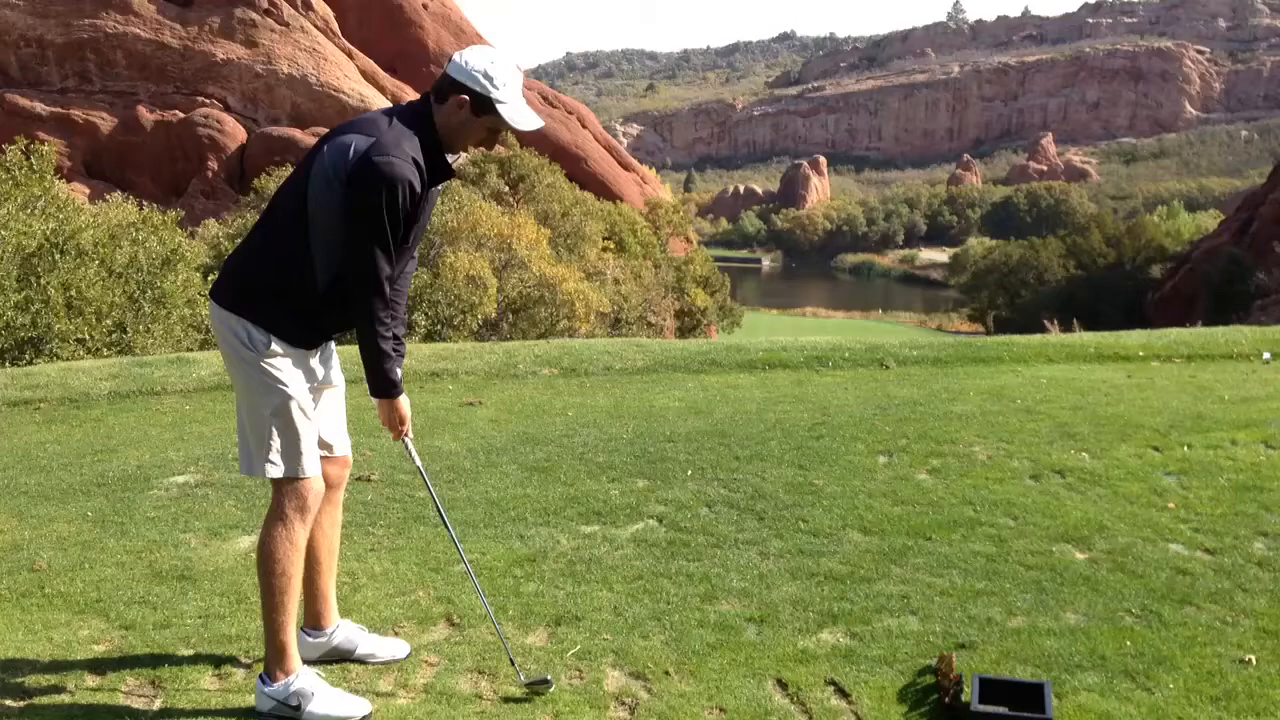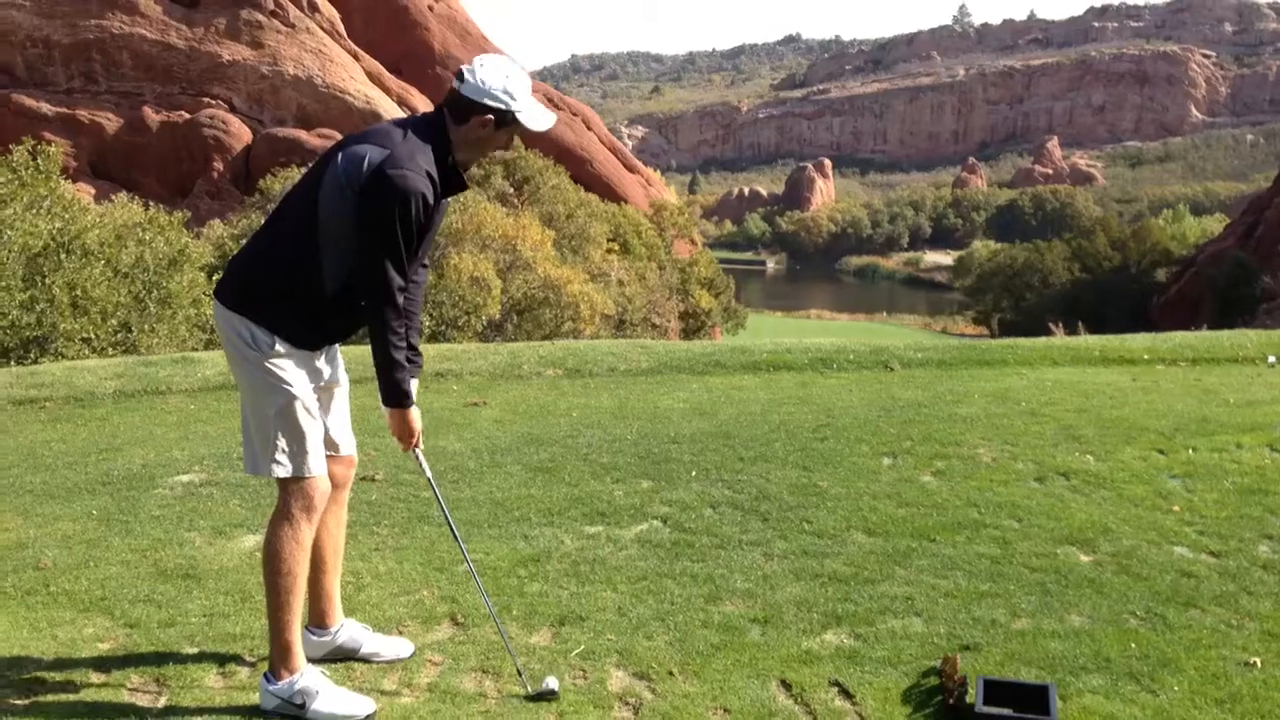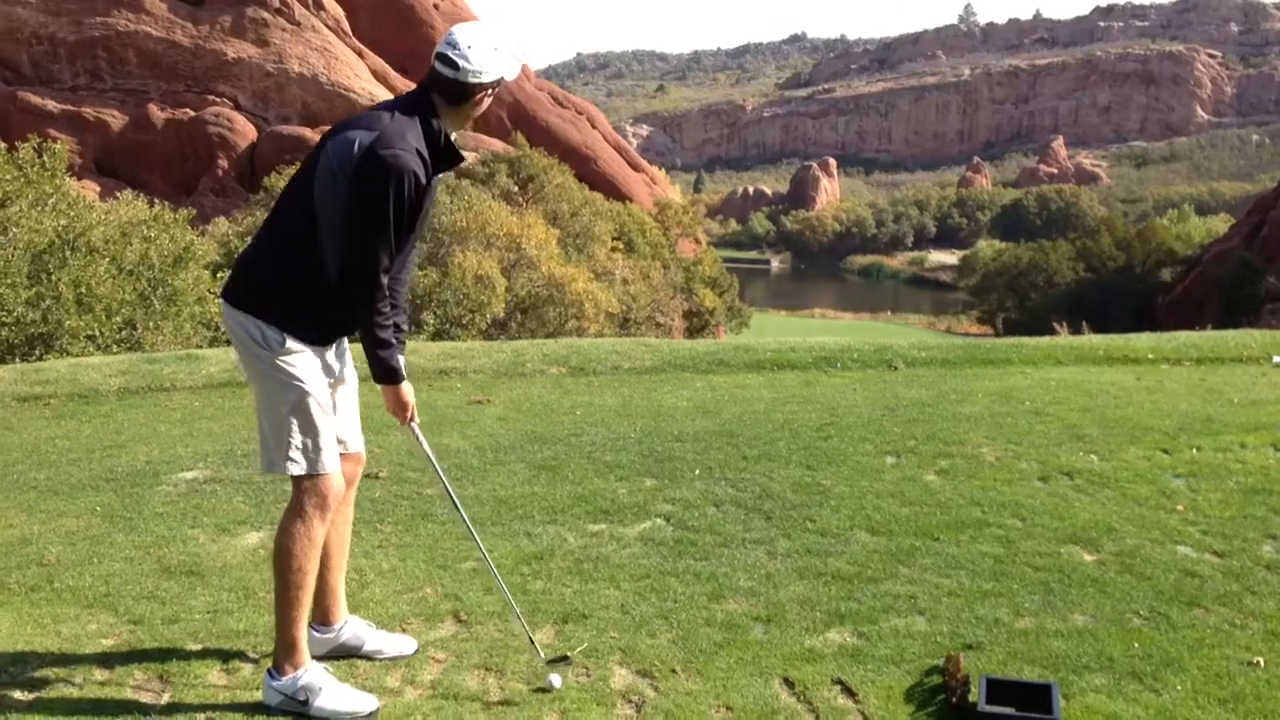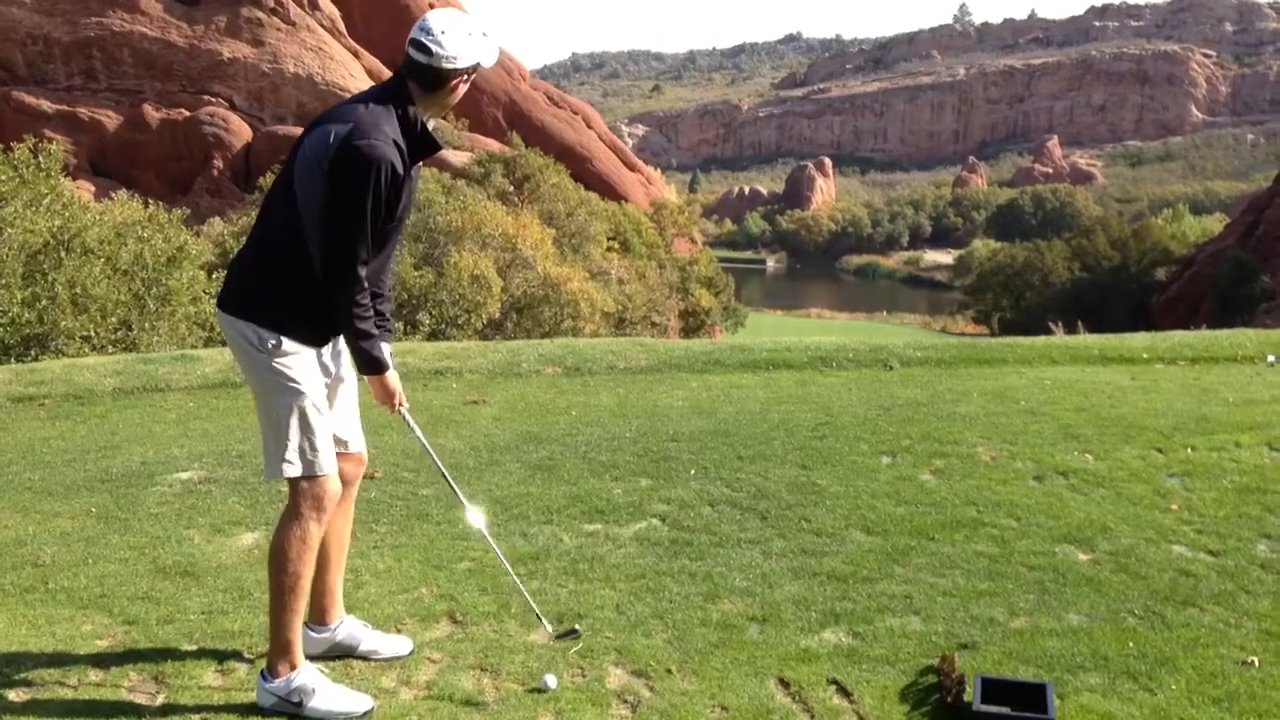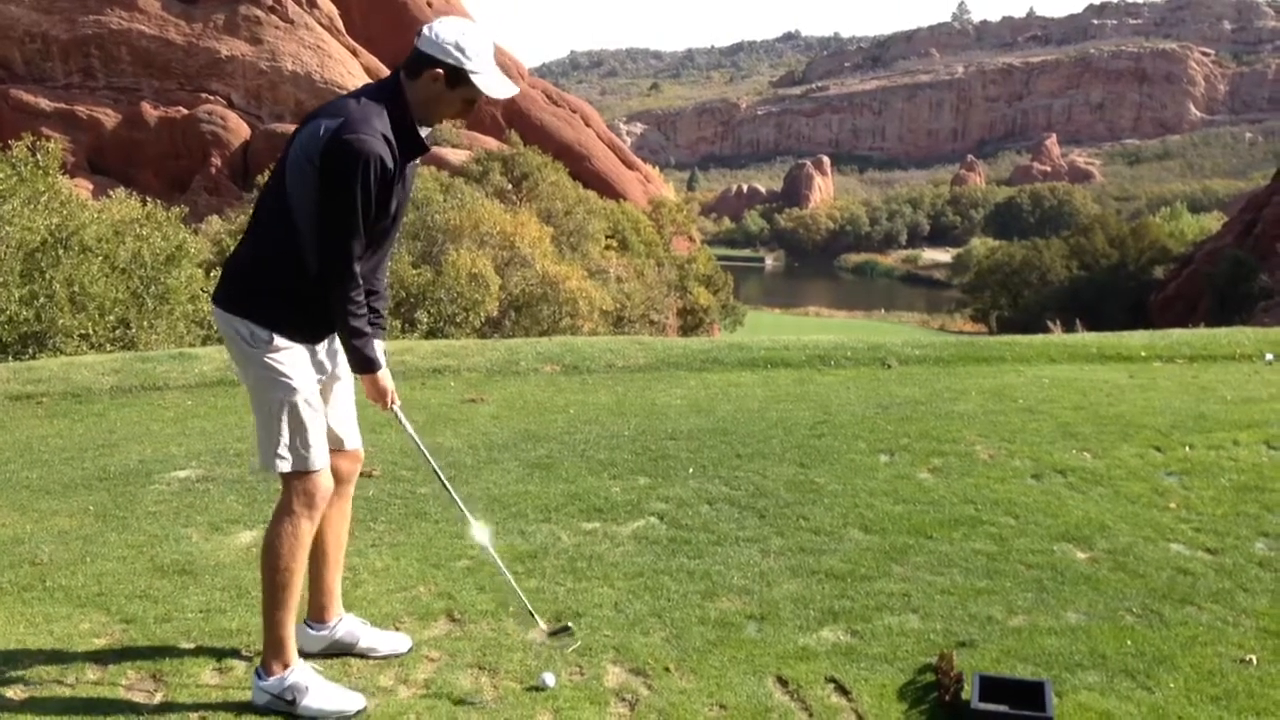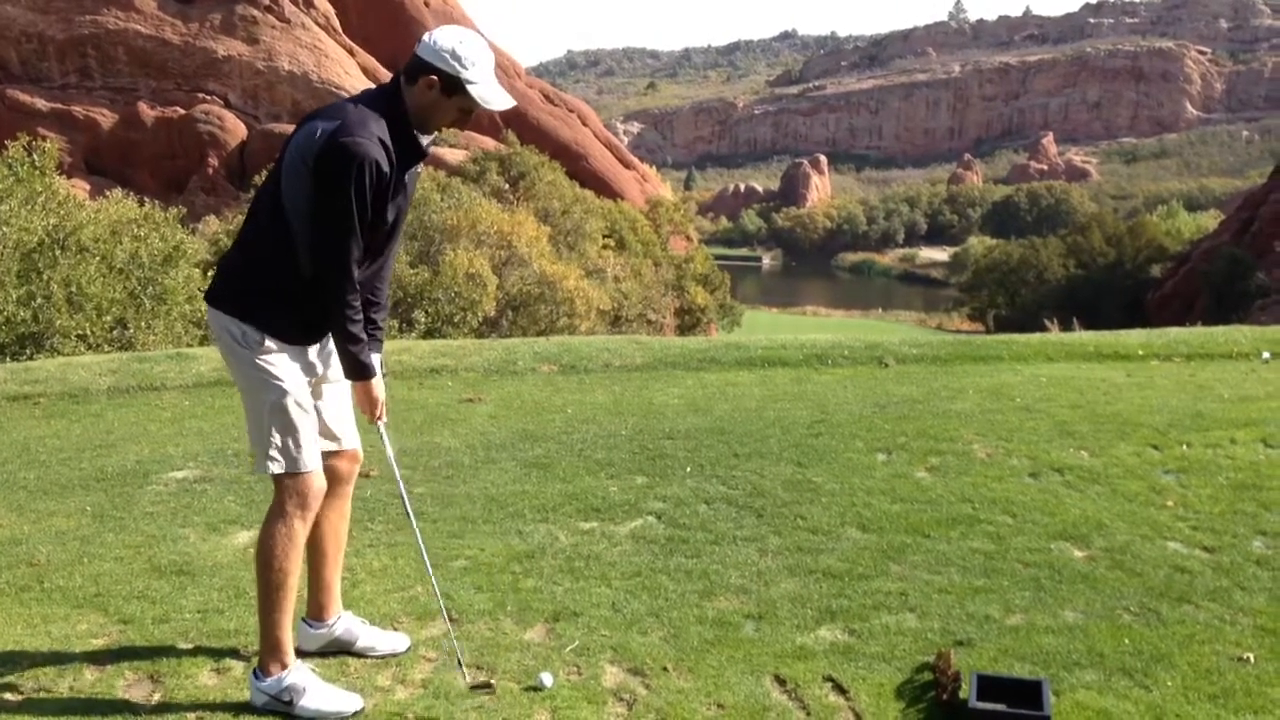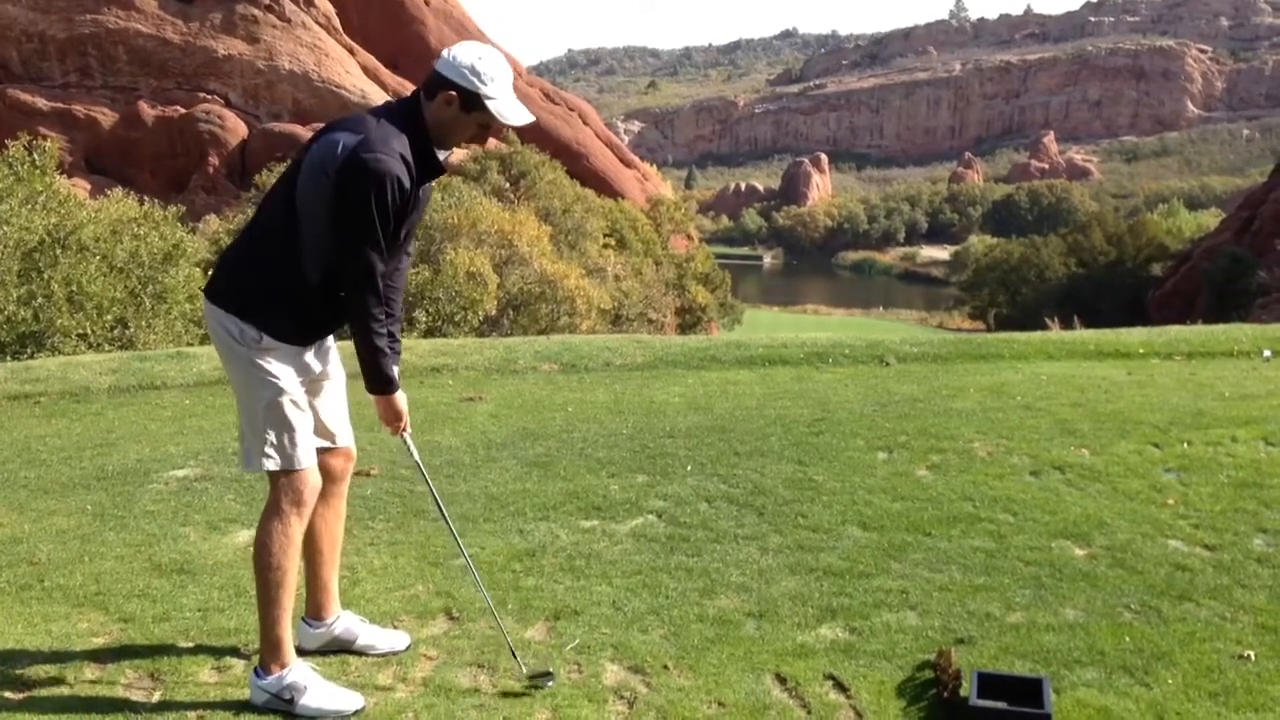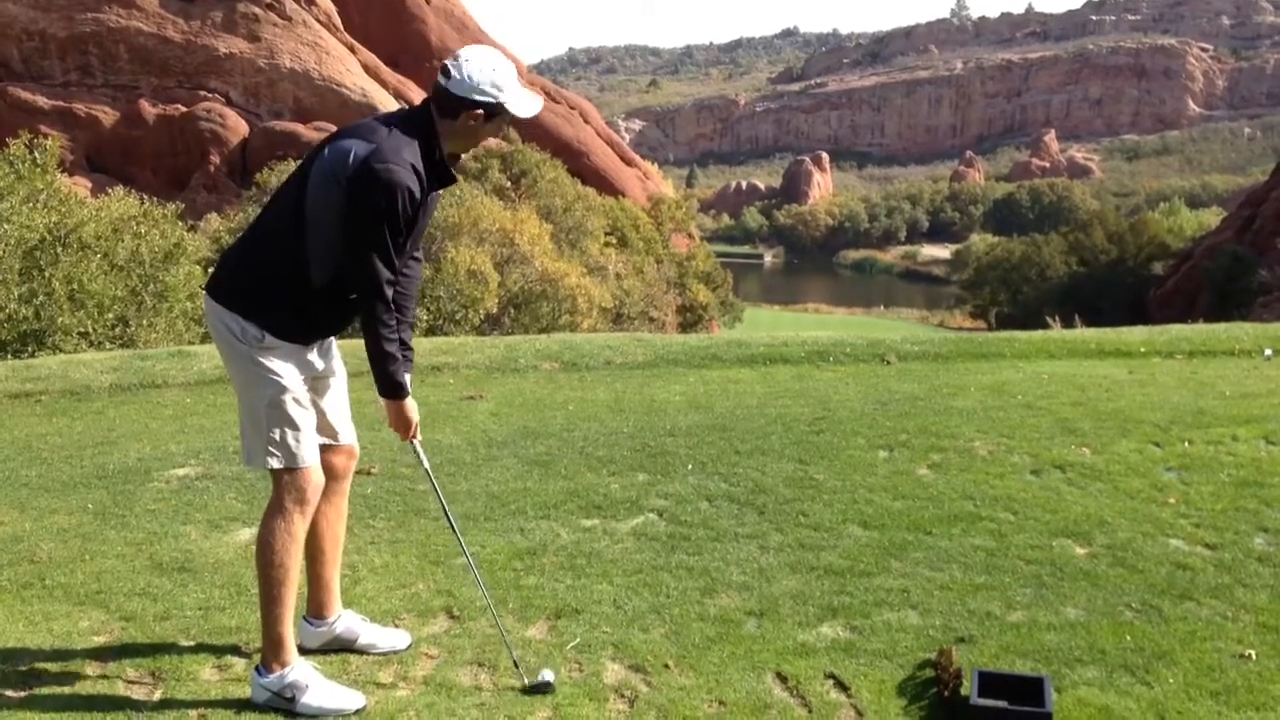
dt=0.5s
person 1, frame 1
left shoulder: (414, 151)
right shoulder: (388, 161)
left elbow: (392, 274)
right elbow: (370, 283)
left wrist: (392, 370)
right wrist: (388, 387)
left hip: (306, 322)
right hip: (265, 323)
left knee: (333, 470)
right knee: (300, 491)
left ankle: (322, 628)
person 1, frame 2
left shoulder: (424, 159)
right shoulder: (402, 176)
left elbow: (407, 279)
right elbow: (385, 293)
left wrist: (408, 379)
right wrist: (399, 398)
left hip: (308, 323)
right hip: (267, 324)
left knee: (338, 470)
right knee: (305, 490)
left ankle: (327, 627)
person 1, frame 3
left shoulder: (410, 136)
right shoulder: (394, 156)
left elbow: (387, 266)
right elbow: (367, 276)
left wrist: (393, 358)
right wrist: (391, 375)
left hip: (316, 320)
right hip: (277, 320)
left knee: (345, 469)
right knee: (318, 489)
left ankle: (331, 623)
person 1, frame 4
left shoulder: (392, 129)
right shoulder: (370, 145)
left elbow: (369, 259)
right elbow: (342, 270)
left wrist: (380, 346)
right wrist: (376, 363)
left hip: (312, 320)
right hip: (274, 323)
left knee: (347, 468)
right knee: (317, 490)
left ankle: (326, 624)
person 1, frame 5
left shoulder: (393, 131)
right shoulder: (360, 139)
left elbow: (367, 257)
right elbow: (339, 266)
left wrist: (372, 346)
right wrist: (369, 362)
left hip: (311, 319)
right hip: (268, 320)
left knee: (342, 466)
right knee: (308, 487)
left ankle: (325, 621)
person 1, frame 6
left shoulder: (397, 141)
right shoulder: (356, 144)
left elbow: (372, 262)
right elbow: (335, 270)
left wrist: (371, 354)
right wrist: (360, 370)
left hip: (307, 321)
right hip: (261, 321)
left knee: (342, 465)
right knee: (303, 487)
left ankle: (324, 619)
person 1, frame 7
left shoulder: (411, 152)
right shoulder: (375, 159)
left elbow: (388, 269)
right elbow: (363, 282)
left wrist: (388, 367)
right wrist: (384, 384)
left hip: (304, 320)
right hip: (258, 320)
left knee: (336, 461)
right knee: (296, 485)
left ankle: (323, 618)
person 1, frame 8
left shoulder: (418, 156)
right shoulder: (388, 170)
left elbow: (400, 272)
right elbow: (373, 289)
left wrist: (400, 373)
right wrist: (395, 392)
left hip: (303, 318)
right hip: (259, 319)
left knee: (338, 460)
right knee: (299, 483)
left ankle: (324, 617)
